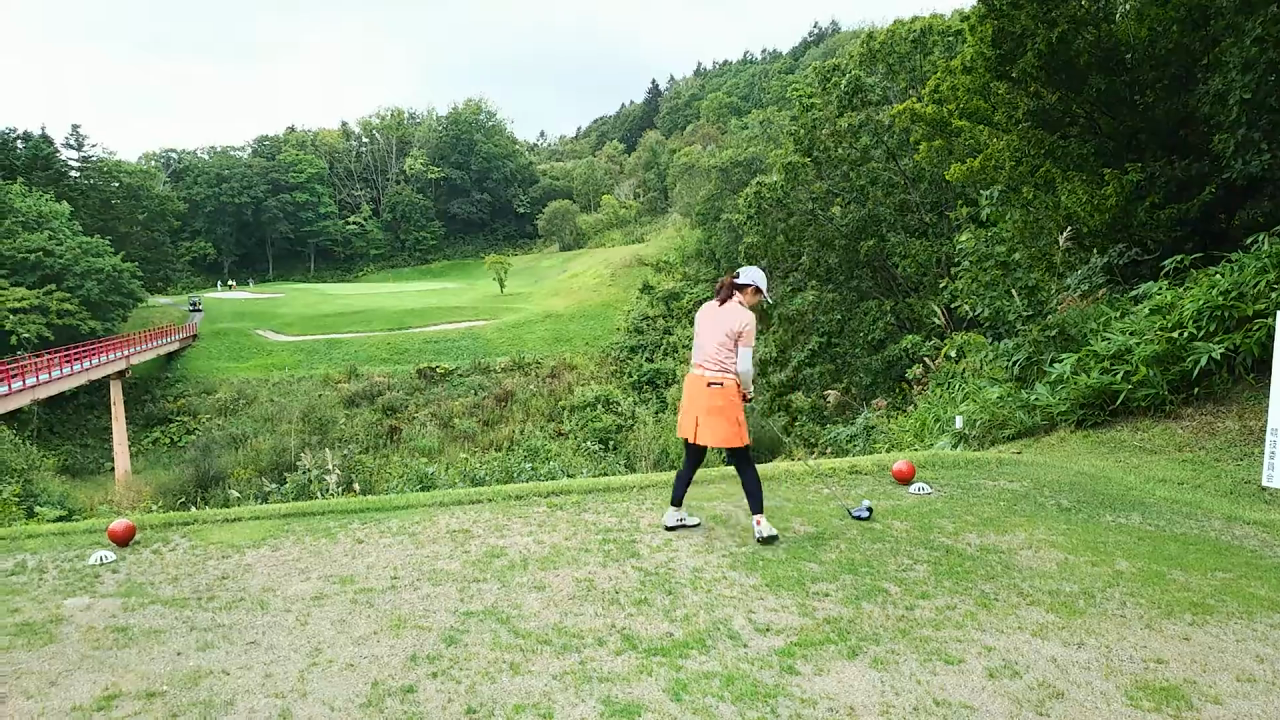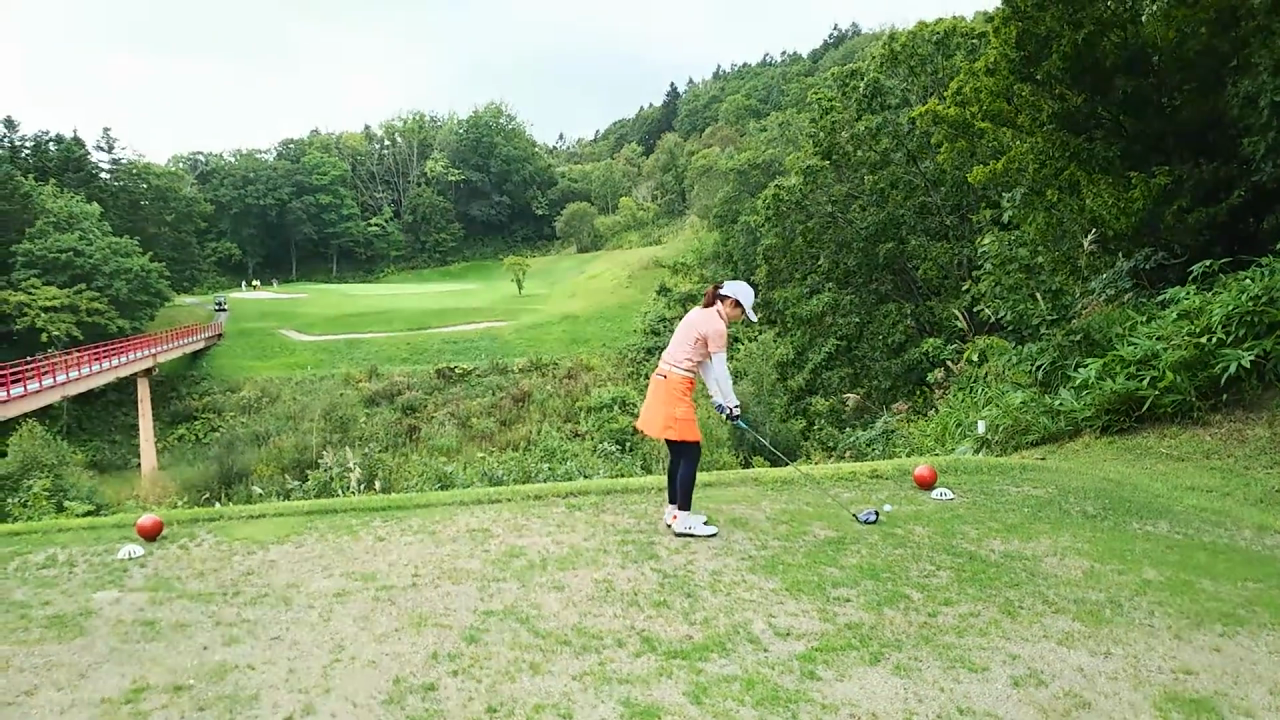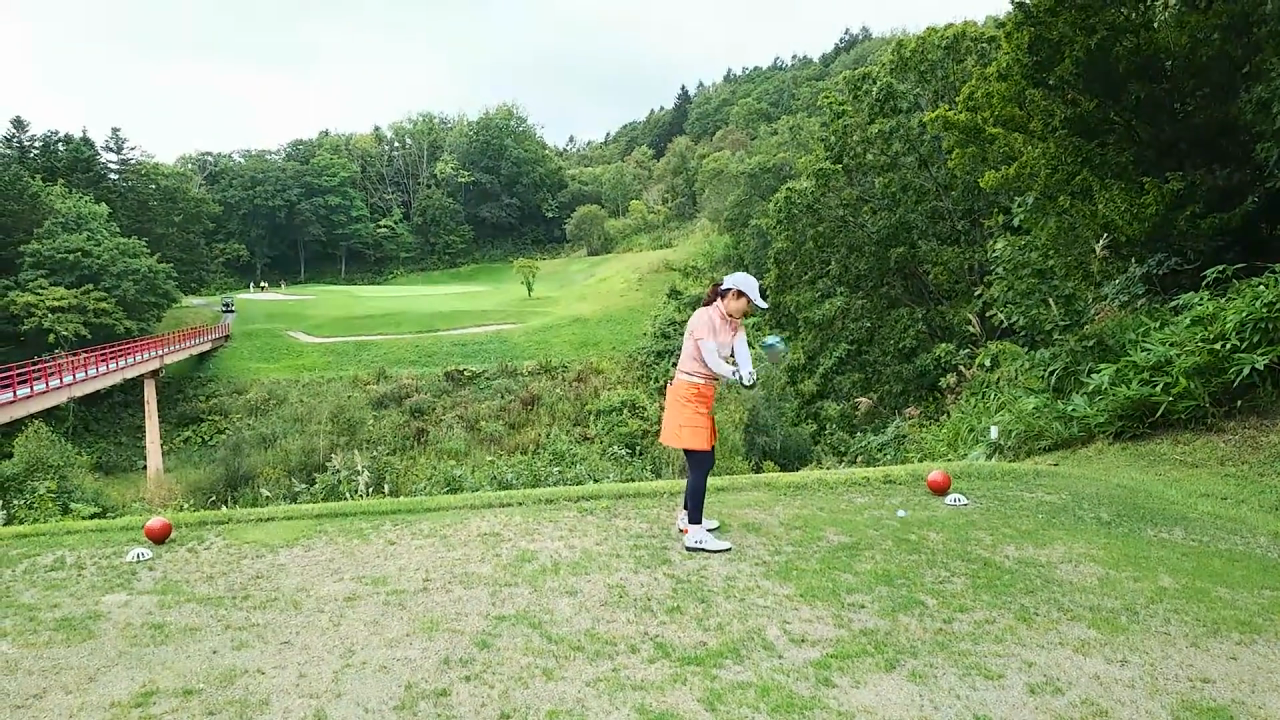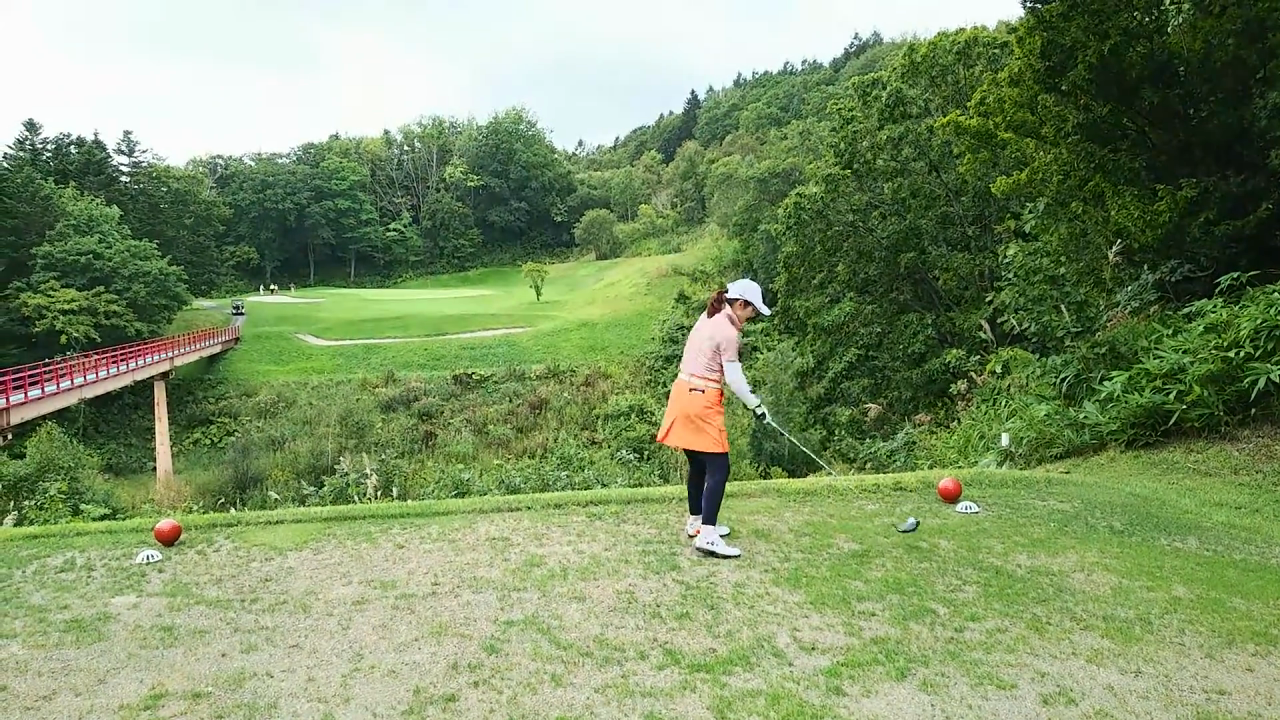
dt=1s
person 1, frame 1
left shoulder: (705, 309)
right shoulder: (745, 318)
right elbow: (743, 367)
right wrist: (747, 389)
left hip: (695, 386)
right hip: (721, 391)
left knee: (693, 457)
right knee: (742, 461)
left ankle: (674, 514)
right ankle: (760, 522)
person 1, frame 2
left shoulder: (701, 314)
right shoulder: (715, 325)
right elbow: (721, 371)
left wrist: (717, 398)
right wrist: (733, 404)
left hip: (666, 383)
right hip: (674, 387)
left knee: (679, 453)
right knee: (690, 454)
left ankle: (674, 510)
right ankle: (683, 520)
person 1, frame 3
left shoulder: (734, 324)
right shoulder: (704, 316)
left elbow: (742, 352)
right elbow: (710, 360)
left wrist: (747, 373)
right wrist: (734, 373)
left hip: (700, 396)
right hip: (688, 394)
left knee: (704, 460)
right knee: (700, 463)
left ankle: (688, 516)
right ankle: (694, 533)
person 1, frame 4
left shoulder: (717, 319)
right shoulder: (727, 331)
right elbow: (733, 379)
left wrist: (748, 391)
right wrist: (754, 404)
left hip: (686, 393)
right hip: (703, 399)
left knee: (699, 464)
right knee: (719, 467)
left ankle: (696, 522)
right ankle: (706, 535)
